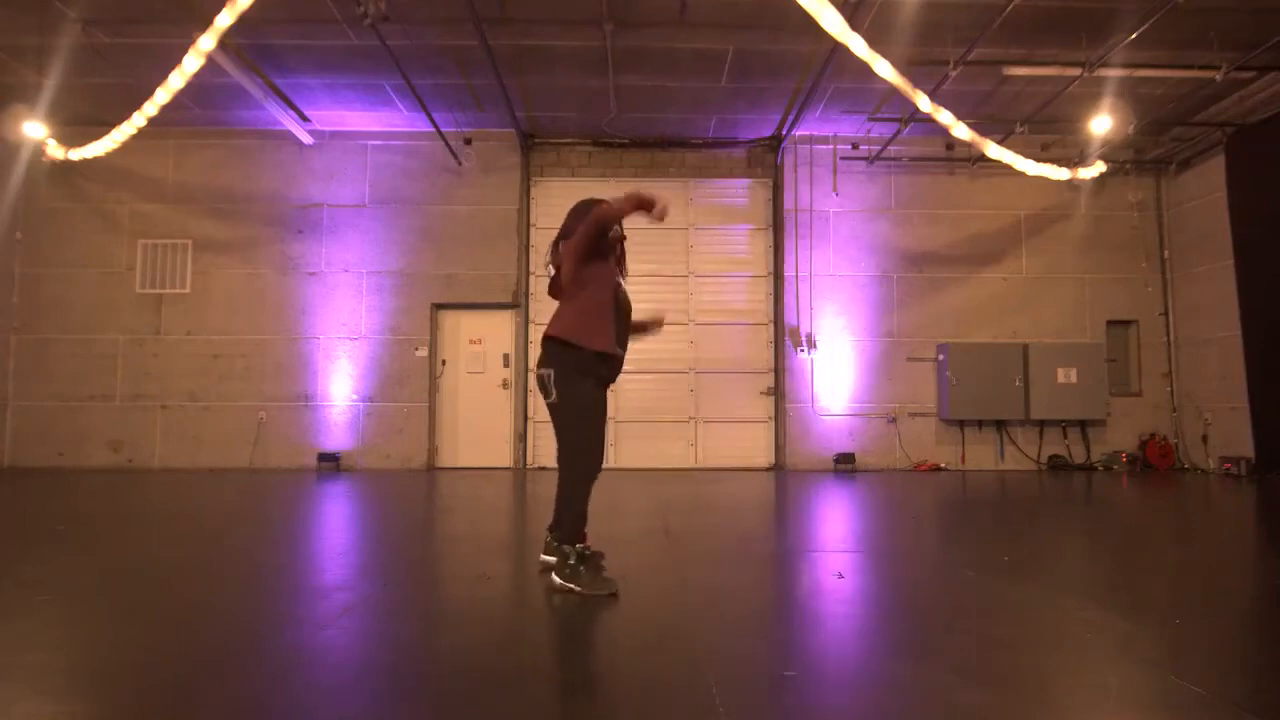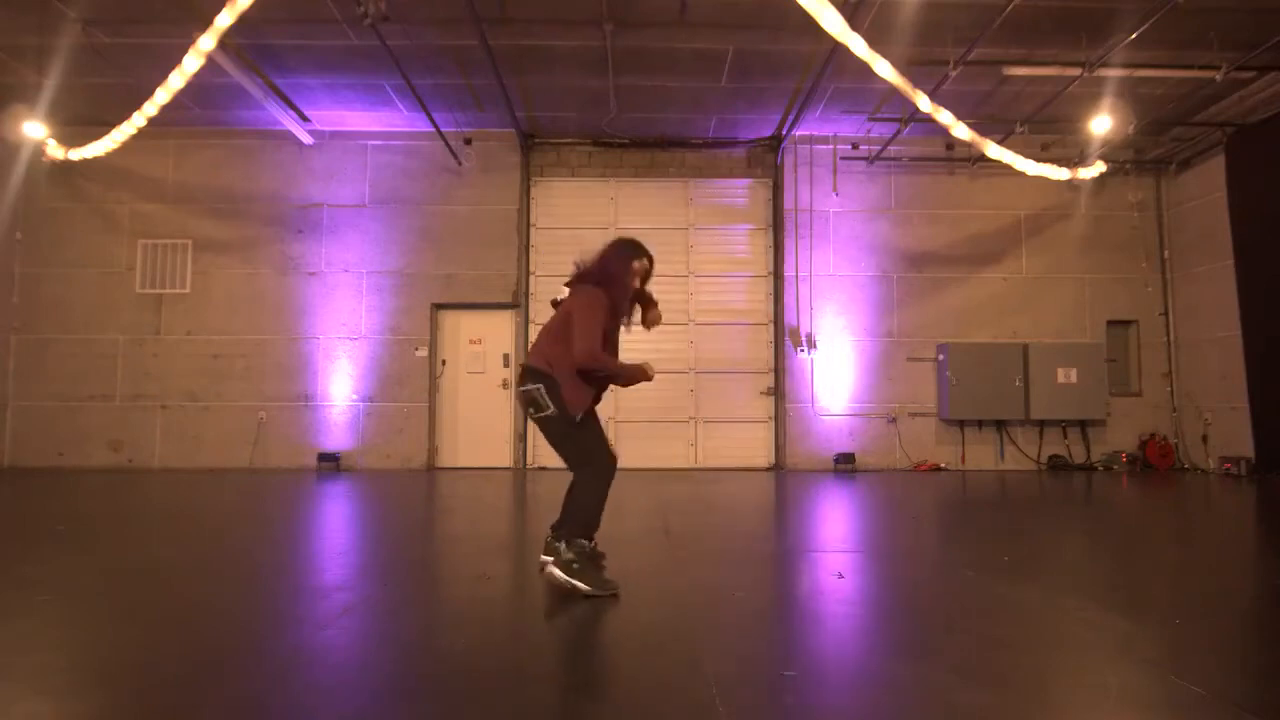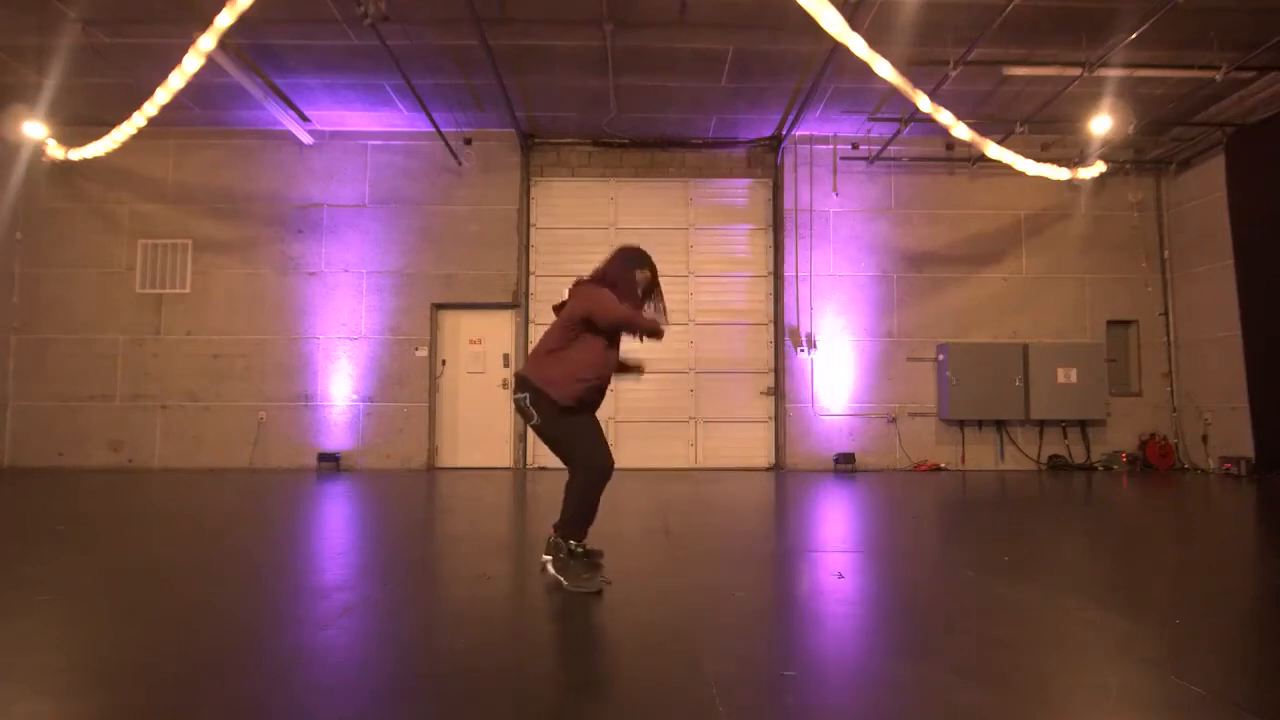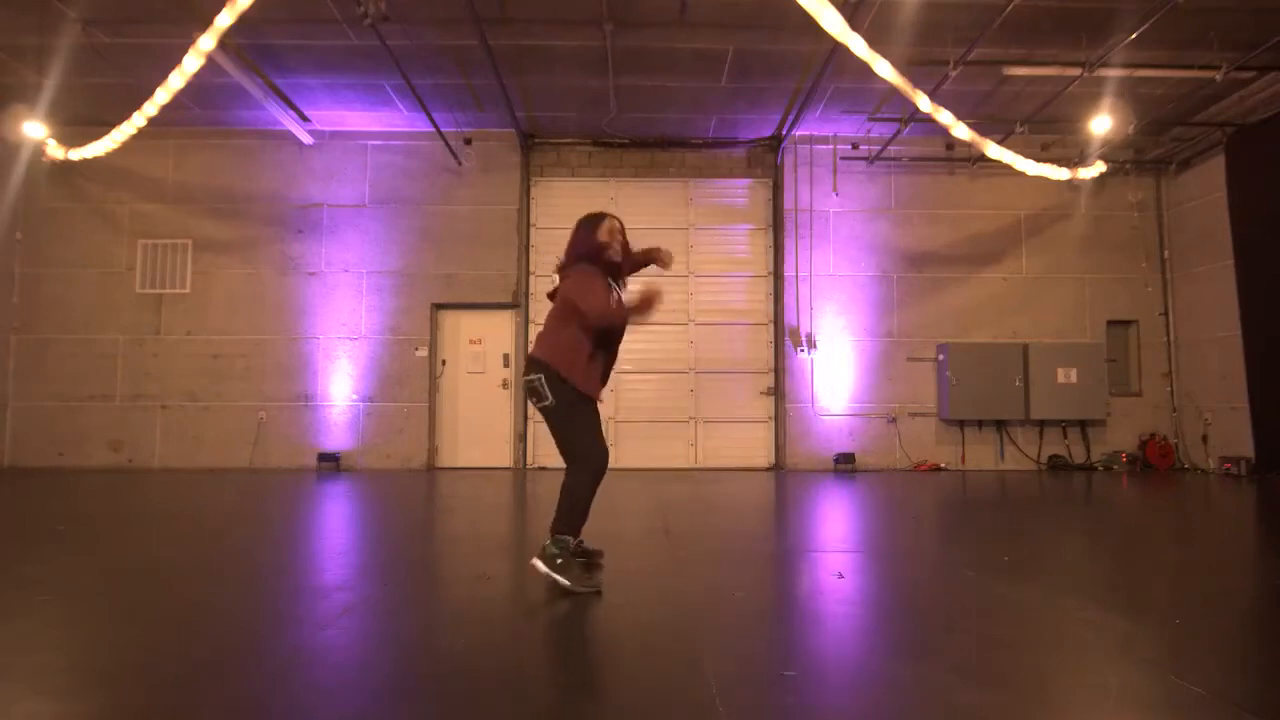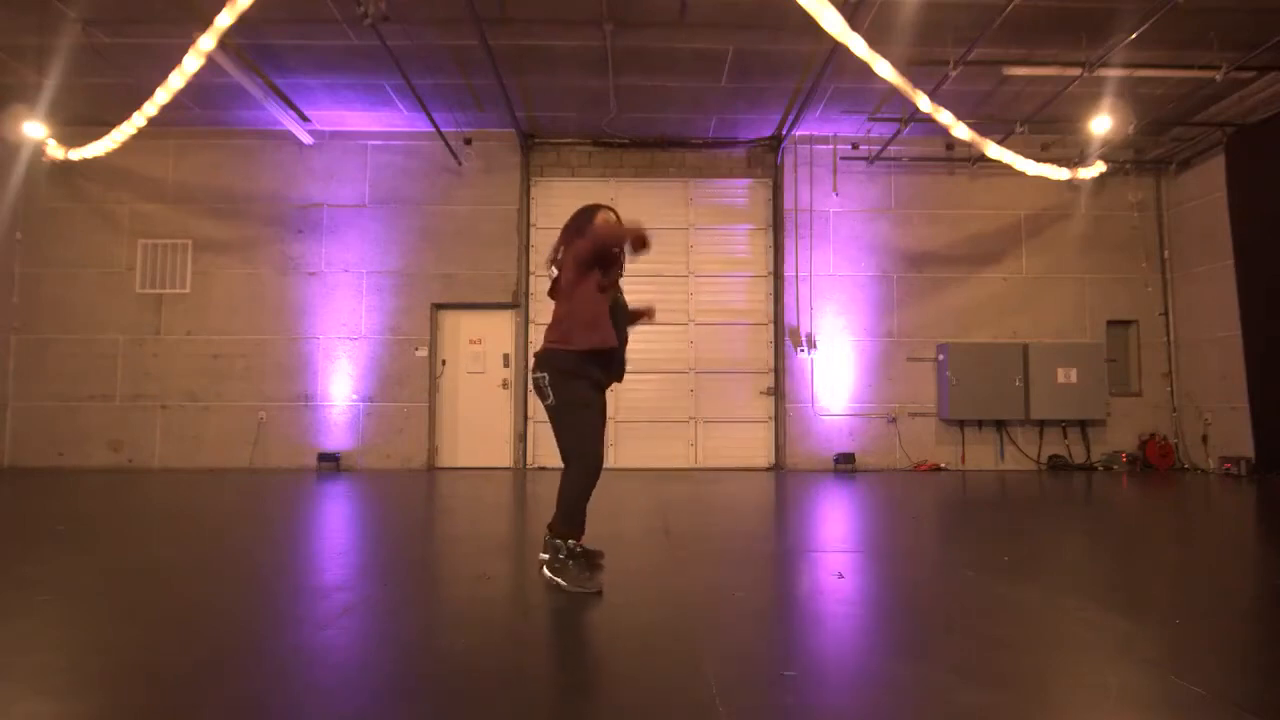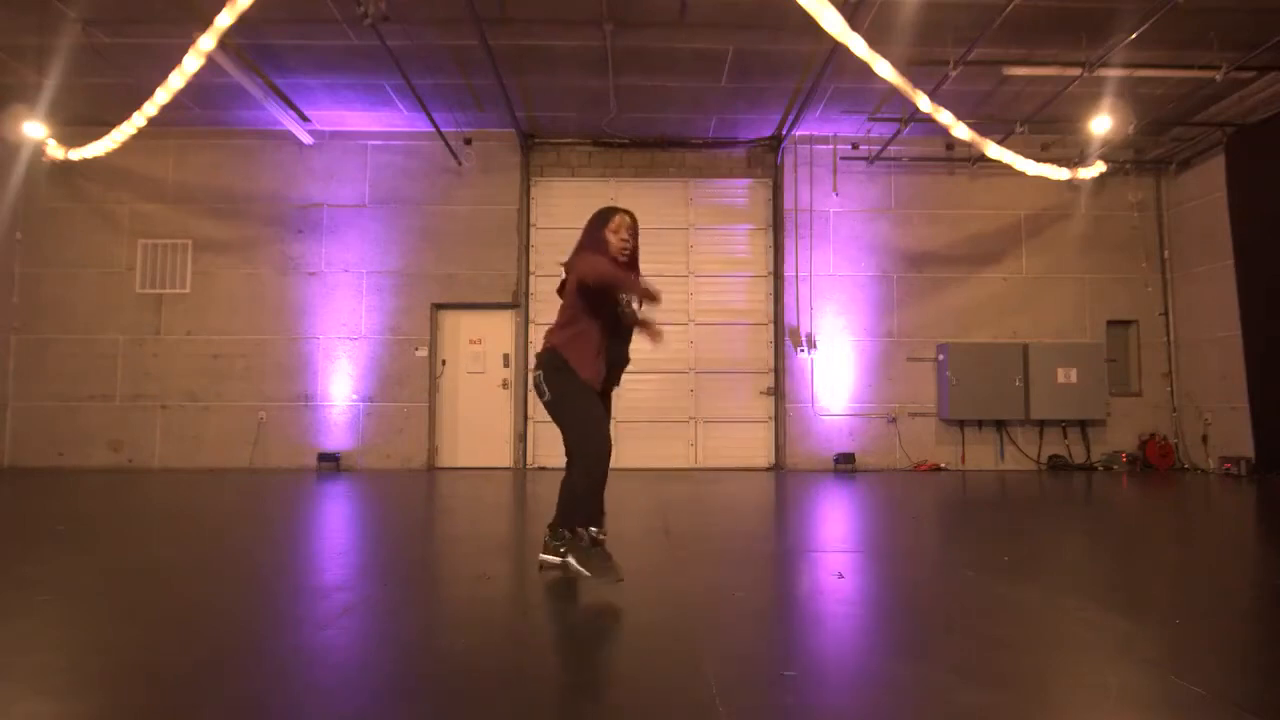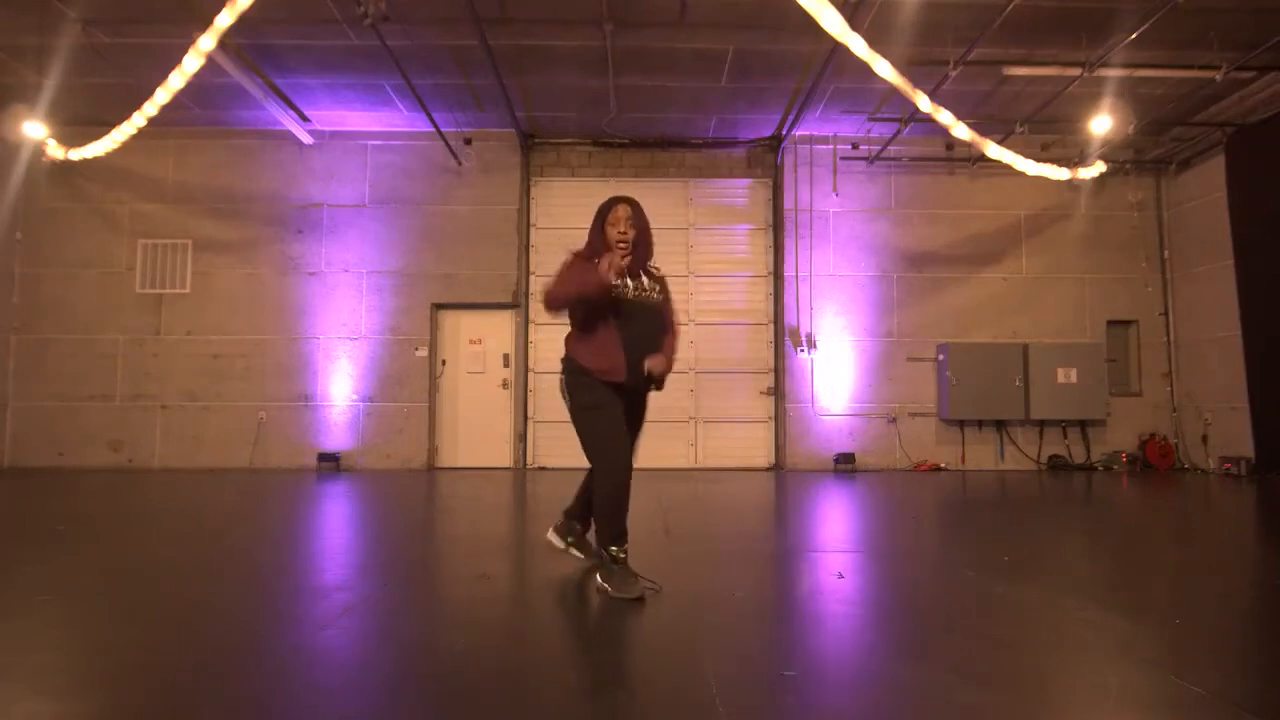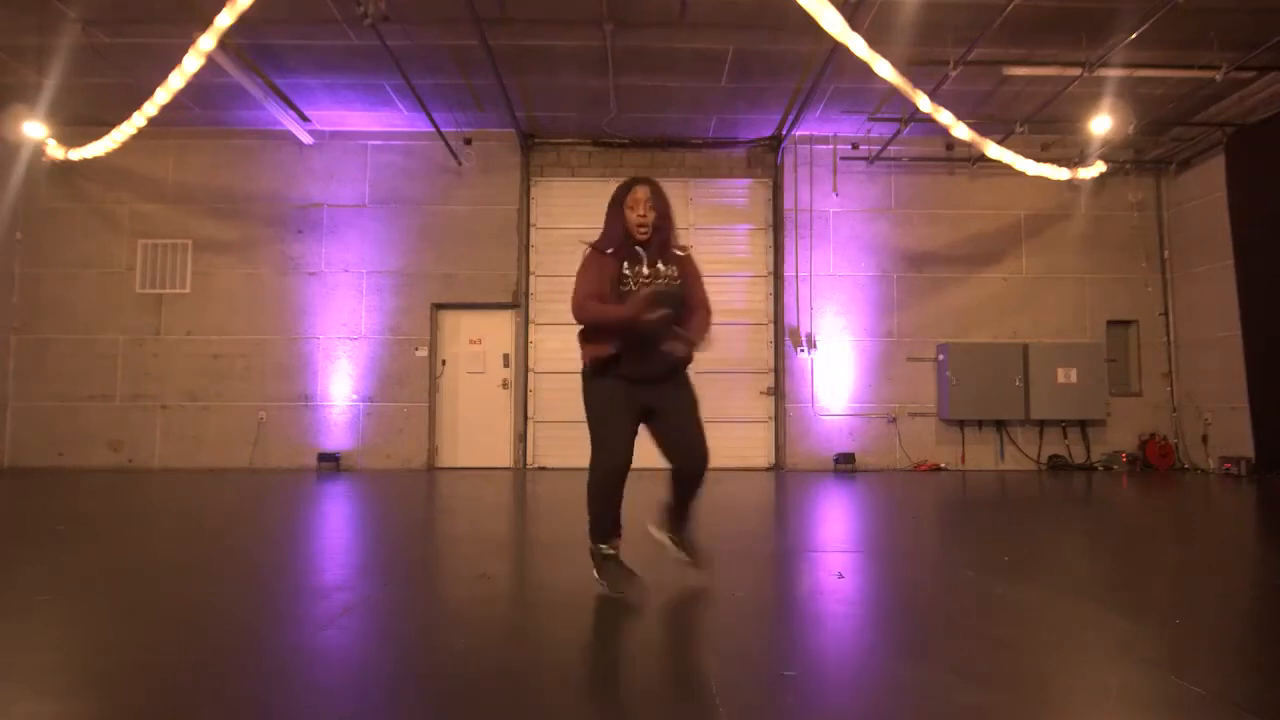
dt=0.3s
person 1, frame 1
left shoulder: (599, 266)
right shoulder: (579, 251)
right elbow: (603, 218)
left wrist: (642, 326)
right wrist: (644, 203)
left hip: (586, 370)
right hip: (568, 367)
left knee: (579, 459)
right knee: (582, 460)
left ankle: (558, 541)
right ankle: (572, 560)
person 1, frame 2
left shoulder: (605, 295)
right shoulder: (591, 298)
right elbow: (587, 357)
left wrist: (648, 305)
right wrist: (632, 373)
left hip: (566, 389)
right hip: (547, 386)
left knee: (591, 467)
right knee: (599, 463)
left ankle: (560, 544)
right ankle: (573, 555)
person 1, frame 3
left shoulder: (601, 305)
right shoulder: (593, 296)
right elbow: (622, 315)
left wrist: (627, 365)
right wrist: (652, 325)
left hip: (567, 396)
right hip: (542, 393)
left knee: (594, 466)
right knee: (595, 465)
left ankle: (562, 544)
right ankle: (565, 553)
person 1, frame 4
left shoulder: (604, 277)
right shoulder: (584, 275)
right elbow: (602, 316)
left wrist: (649, 257)
right wrist: (641, 306)
left hip: (572, 380)
right hip: (555, 377)
left knee: (586, 461)
right knee: (591, 459)
left ankle: (565, 544)
right ankle: (556, 553)
person 1, frame 5
left shoulder: (601, 276)
right shoulder: (581, 262)
right elbow: (603, 237)
left wrist: (636, 315)
right wrist: (636, 236)
left hip: (586, 376)
right hip: (564, 373)
left knee: (583, 462)
right knee: (586, 460)
left ankle: (559, 542)
right ankle: (561, 555)
person 1, frame 6
left shoulder: (619, 279)
right shoulder: (591, 269)
right elbow: (597, 272)
left wrist: (641, 321)
right wrist: (642, 289)
left hip: (594, 380)
right hip: (564, 374)
left knee: (584, 458)
right knee: (593, 448)
left ankle: (559, 540)
right ankle: (588, 540)
person 1, frame 7
left shoulder: (653, 277)
right shoulder: (586, 268)
left elbow: (667, 327)
right elbow: (554, 300)
left wrist: (664, 357)
right wrist: (600, 279)
left hip: (632, 387)
right hip: (591, 381)
left knee: (608, 466)
right knee: (614, 464)
left ankle: (569, 528)
right ankle: (612, 560)
person 1, frame 8
left shoulder: (679, 259)
right shoulder: (602, 258)
left elbow: (700, 309)
right elbow: (583, 307)
left wrist: (689, 339)
right wrist: (628, 312)
left hip: (667, 379)
right hip: (611, 378)
left knee: (692, 459)
right knee: (610, 464)
left ankle: (673, 523)
right ankle: (605, 555)
